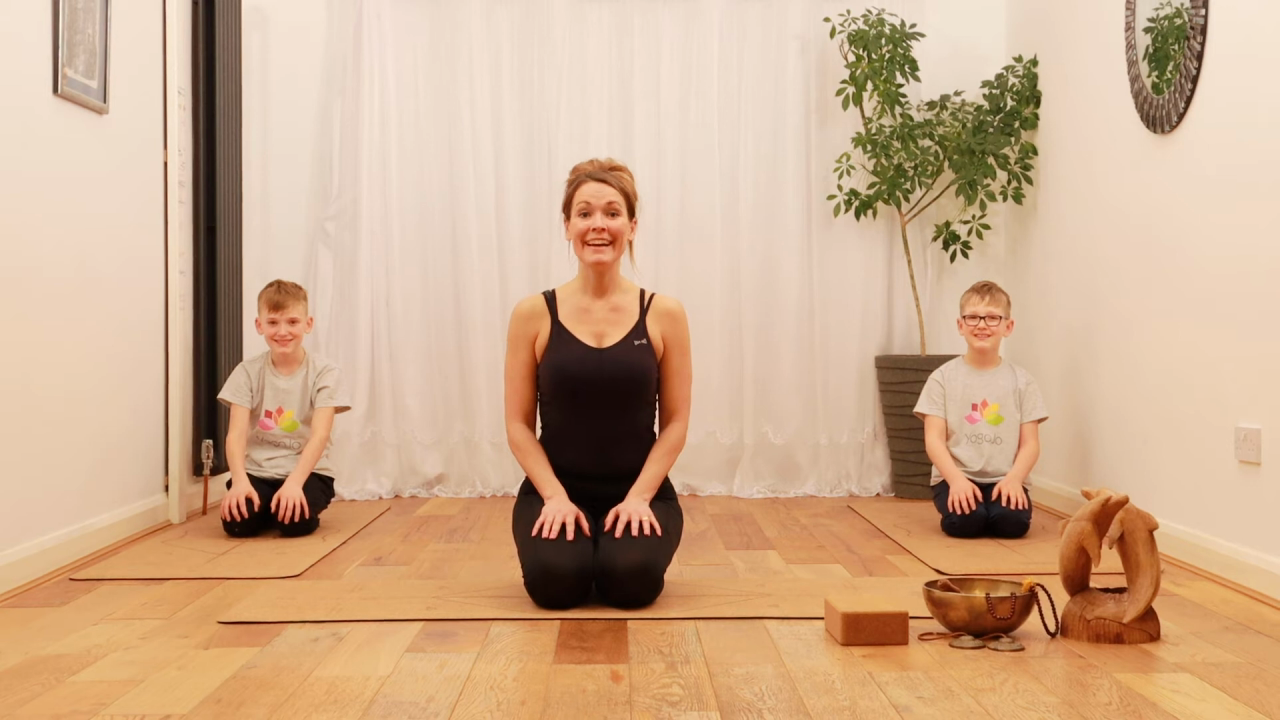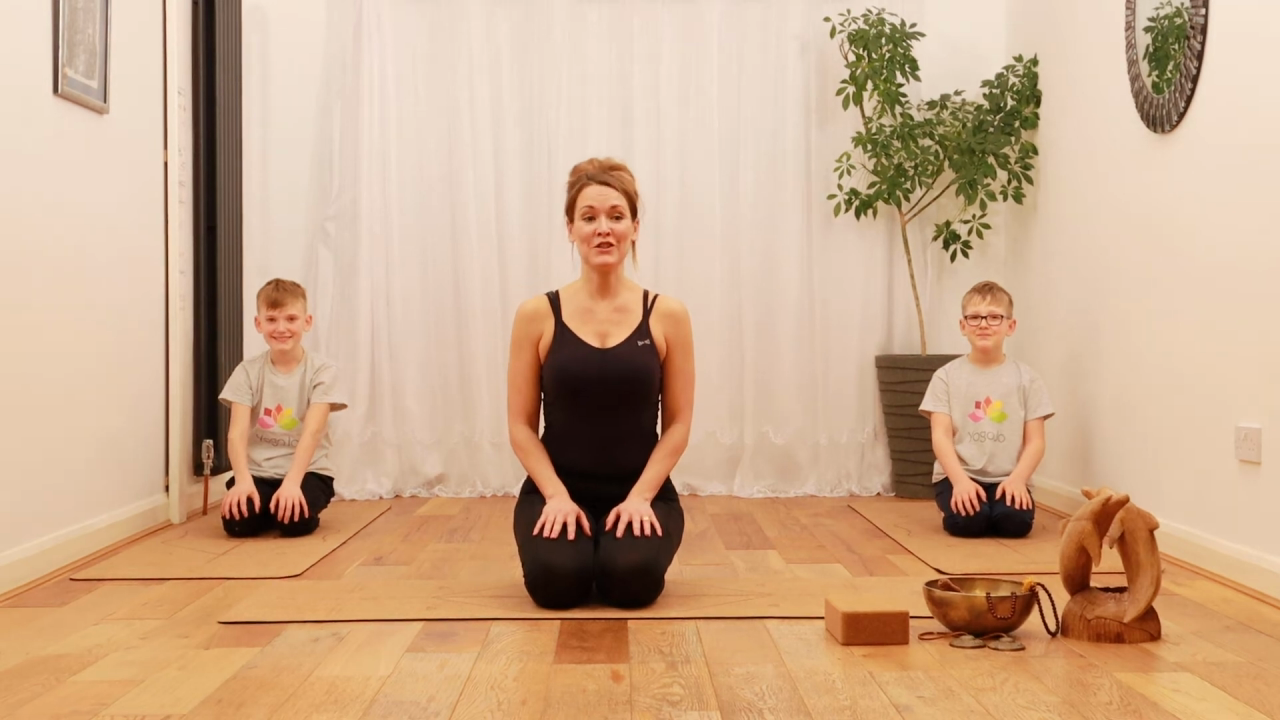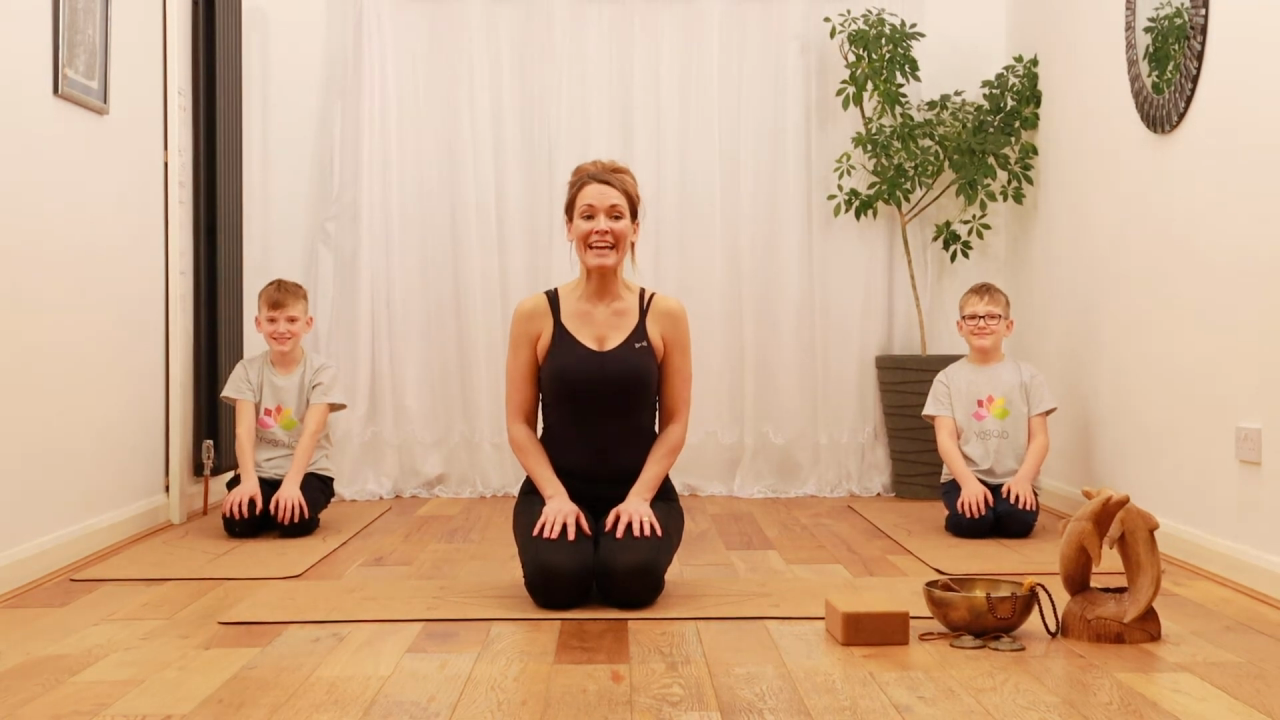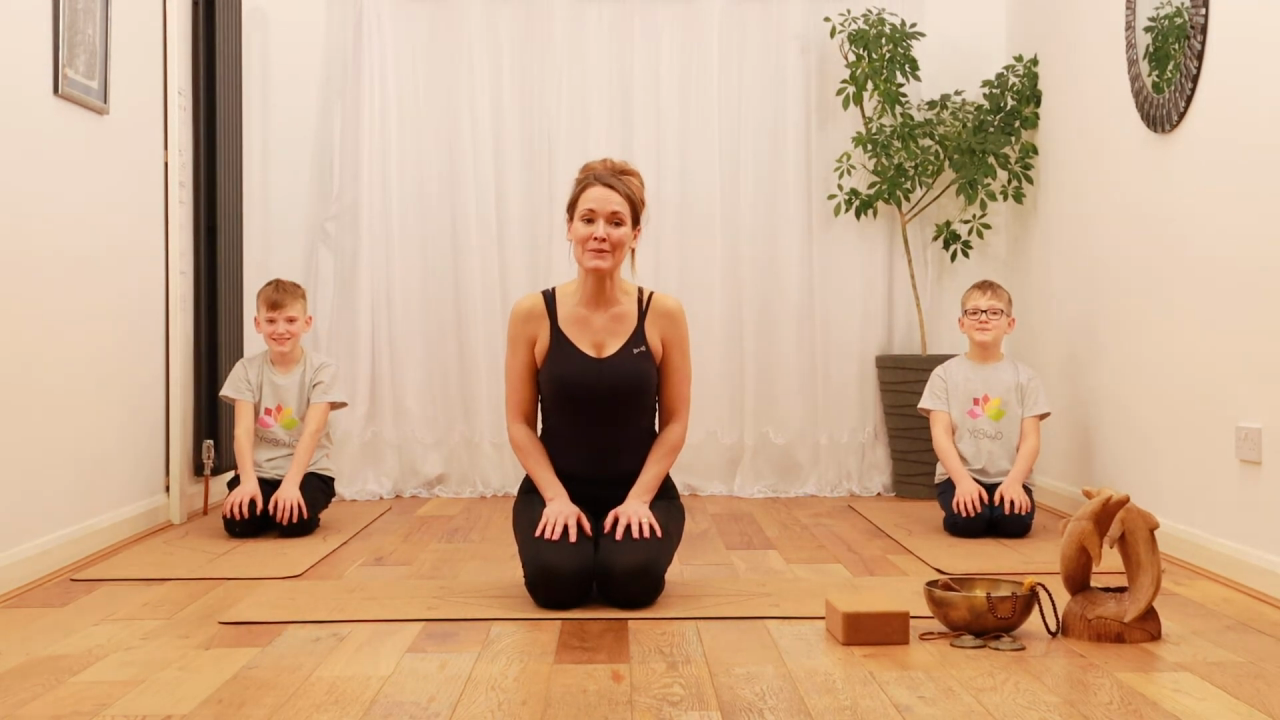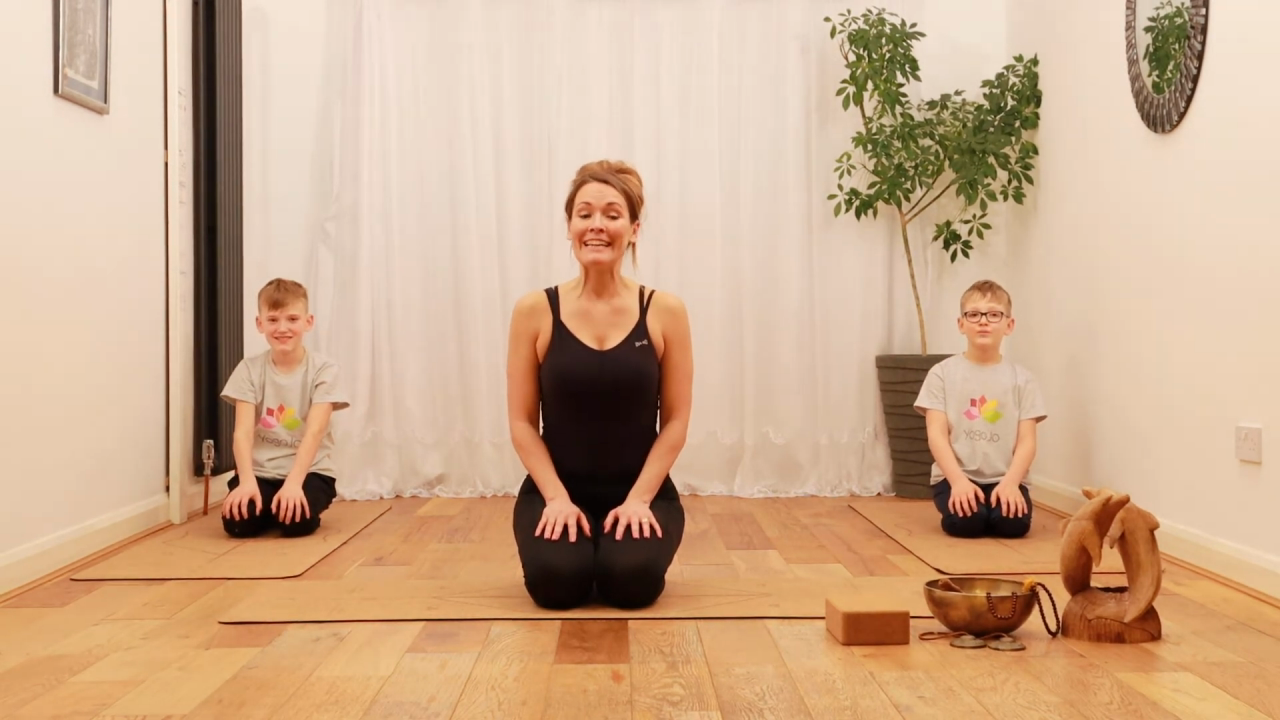
dt=1s
person 1, frame 1
left shoulder: (664, 313)
right shoulder: (533, 313)
left elbow: (675, 423)
right elbow: (519, 425)
left wrist: (639, 496)
right wrist: (555, 496)
left hip: (638, 488)
right hip: (557, 488)
left knee: (630, 579)
right knee: (557, 580)
left ankle: (618, 543)
right ankle: (573, 533)
person 1, frame 2
left shoulder: (667, 315)
right shoulder: (537, 315)
left elbow: (677, 425)
right elbow: (521, 426)
left wrist: (640, 497)
right wrist: (557, 496)
left hip: (640, 490)
right hip: (559, 488)
left knee: (631, 580)
right knee: (557, 582)
left ankle: (615, 548)
right ankle: (577, 546)
person 1, frame 3
left shoulder: (664, 313)
right shoulder: (535, 312)
left elbow: (674, 422)
right elbow: (520, 423)
left wrist: (639, 496)
right wrist: (556, 495)
left hip: (640, 488)
right hip: (558, 487)
left knee: (631, 580)
right knee: (556, 583)
left ankle: (618, 545)
right ankle: (576, 539)
person 1, frame 4
left shoulder: (663, 313)
right shoulder: (532, 313)
left elbow: (674, 421)
right elbow: (520, 423)
left wrist: (638, 498)
right wrist: (556, 497)
left hip: (640, 488)
right hip: (557, 487)
left knee: (631, 580)
right knee: (557, 582)
left ankle: (617, 546)
right ankle: (575, 543)
person 1, frame 5
left shoulder: (665, 311)
right shoulder: (535, 310)
left elbow: (675, 420)
right elbow: (522, 421)
left wrist: (639, 498)
right wrist: (557, 497)
left hip: (639, 487)
right hip: (558, 486)
left knee: (631, 579)
right knee: (556, 581)
left ankle: (617, 543)
right ankle: (576, 538)
person 2, frame 1
left shoulder: (324, 373)
right shoulder: (247, 372)
left elbow: (319, 436)
right elbow: (236, 434)
left wrist: (294, 482)
right wrist: (239, 480)
left hip: (307, 471)
right hip: (257, 472)
left knee: (294, 521)
right knee: (237, 520)
left ankle: (298, 504)
right ankle: (268, 506)
person 2, frame 2
left shoulder: (322, 371)
right shoulder: (247, 371)
left elbow: (312, 431)
right elbow: (237, 433)
left wrist: (292, 481)
right wrist: (243, 479)
left hip: (307, 470)
right hip: (258, 471)
left knee: (295, 521)
right knee: (237, 520)
left ankle: (297, 505)
right ankle: (268, 507)
person 2, frame 3
left shoulder: (322, 371)
right shoulder: (247, 370)
left elbow: (311, 432)
right elbow: (244, 430)
left wrist: (292, 483)
right wrist: (249, 480)
left hip: (307, 470)
right hip: (259, 470)
left knee: (294, 521)
right knee: (237, 521)
left ankle: (296, 507)
right ankle: (269, 507)
person 2, frame 4
left shoulder: (322, 369)
right shoulder: (246, 369)
left elbow: (312, 431)
right elbow: (243, 431)
left wrist: (291, 483)
right wrist: (248, 480)
left hip: (308, 470)
right hip: (259, 470)
left knee: (294, 521)
right knee: (237, 521)
left ankle: (302, 504)
right ankle: (266, 504)
person 2, frame 5
left shoulder: (324, 370)
right shoulder: (249, 369)
left elbow: (314, 431)
right elbow: (243, 431)
left wrist: (294, 482)
right wrist: (247, 480)
left hip: (309, 470)
right hip: (260, 470)
left knee: (296, 521)
right knee: (237, 520)
left ankle: (301, 503)
right ankle: (270, 506)
person 3, frame 1
left shoulder: (1021, 381)
right shoulder: (943, 377)
left elbow: (1030, 443)
right elbow: (934, 439)
left wrist: (1014, 478)
right wrist: (956, 479)
left hip: (1004, 479)
right hip: (956, 477)
left knee: (1013, 521)
right knee: (965, 521)
left ankle: (994, 508)
person 3, frame 2
left shoulder: (1026, 378)
right shoulder: (946, 376)
left elbow: (1035, 441)
right elbow: (941, 435)
left wrist: (1017, 478)
right wrist: (959, 480)
left hip: (1007, 479)
right hip: (958, 476)
left knee: (1015, 521)
right knee: (969, 520)
left ankle: (995, 508)
right ankle: (954, 506)
person 3, frame 3
left shoulder: (1027, 376)
right shoulder: (948, 379)
left elbow: (1039, 437)
right elbow: (945, 438)
left wrist: (1023, 479)
right wrist: (968, 482)
left hip: (1012, 479)
right hip: (964, 477)
left knee: (1019, 522)
right knee: (973, 522)
left ankle: (999, 511)
right ankle: (964, 508)
person 3, frame 4
left shoulder: (1024, 377)
right shoulder: (945, 374)
left elbow: (1030, 438)
right elbow: (941, 434)
left wrist: (1014, 481)
right wrist: (963, 480)
left hip: (1008, 478)
right hip: (959, 476)
left knee: (1015, 522)
right knee: (969, 521)
right ankle: (963, 501)
person 3, frame 5
left shoulder: (1022, 379)
right shoulder: (942, 373)
left elbow: (1027, 440)
right elbow: (937, 434)
left wrist: (1011, 482)
right wrist: (958, 481)
left hip: (1005, 479)
right hip: (955, 476)
left knee: (1013, 523)
right knee: (967, 521)
left ankle: (998, 501)
right ankle: (959, 499)
